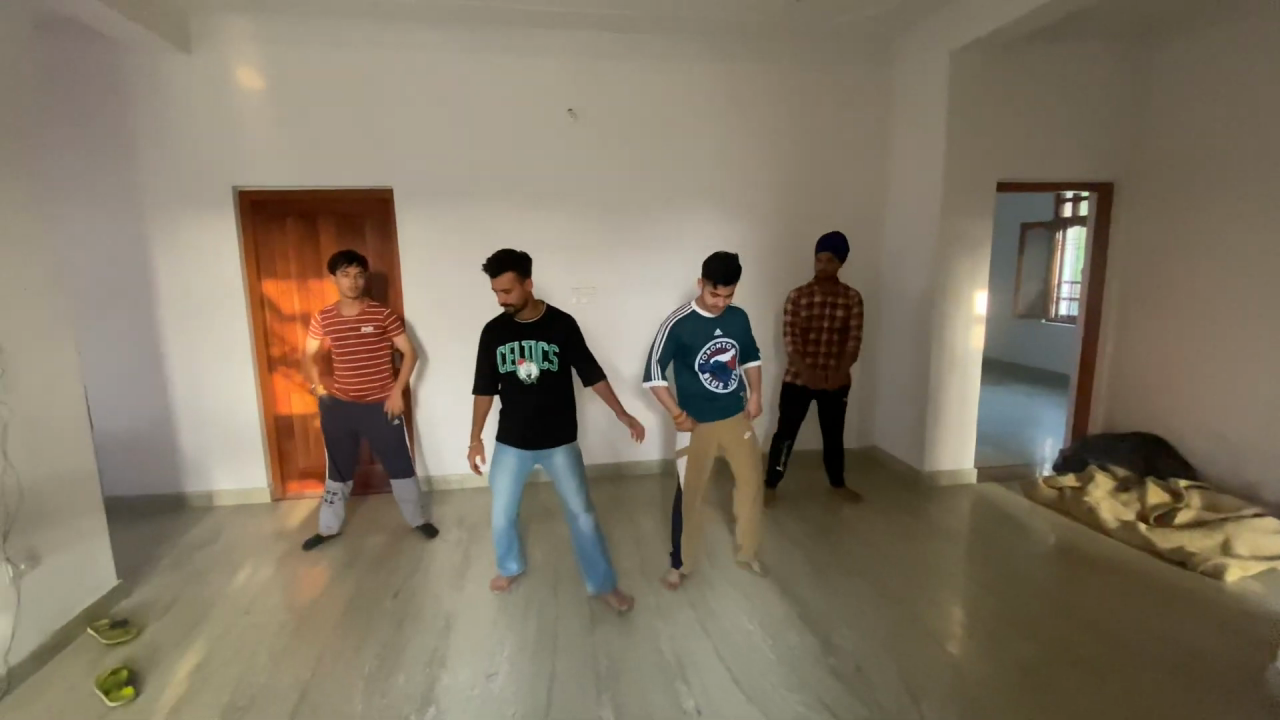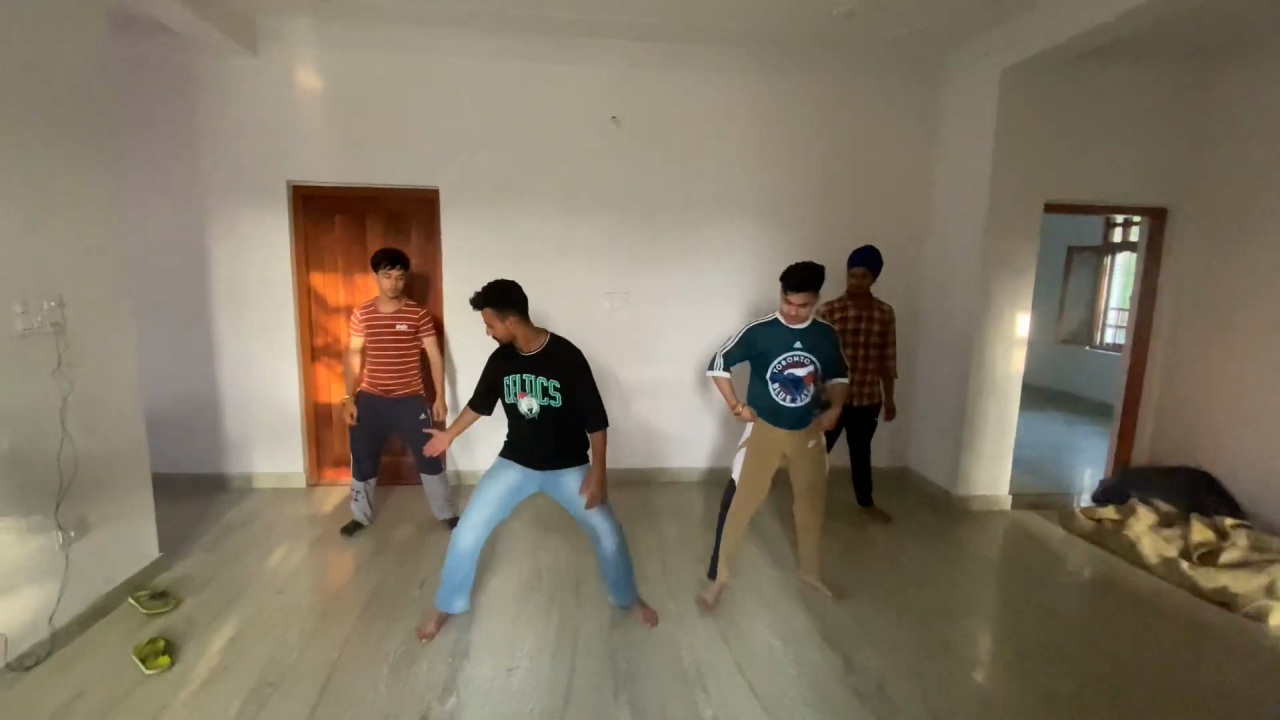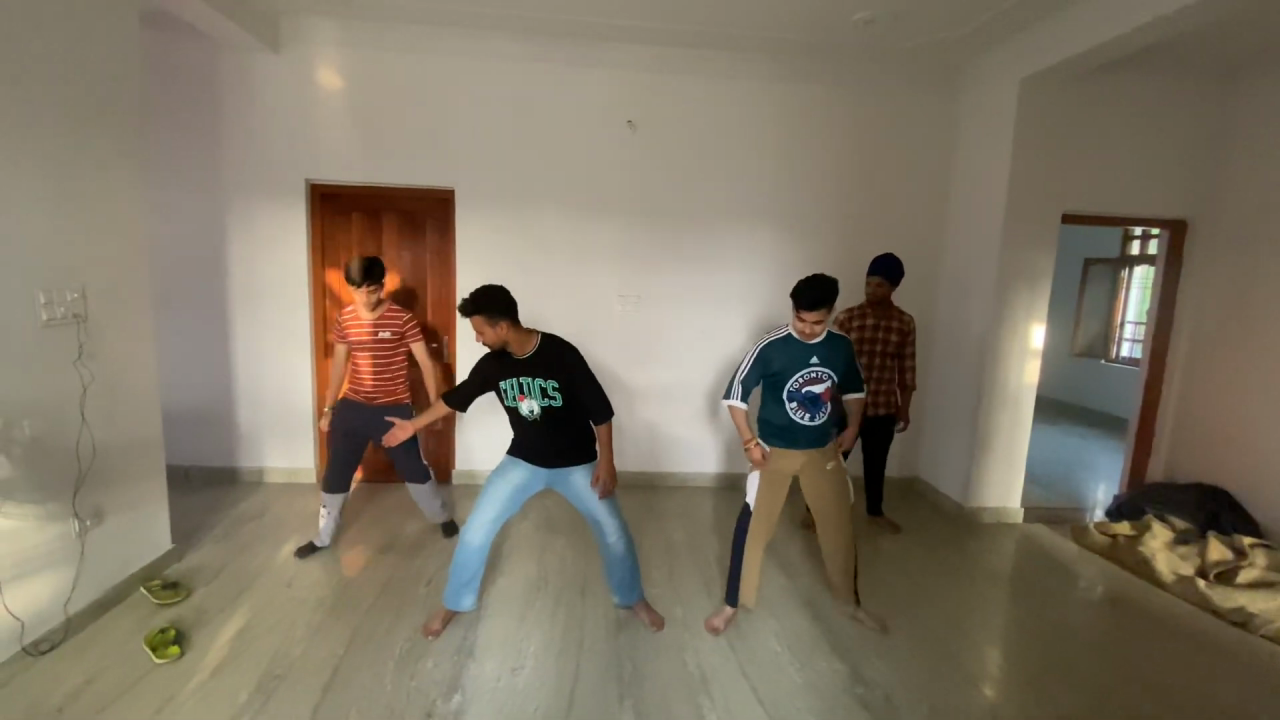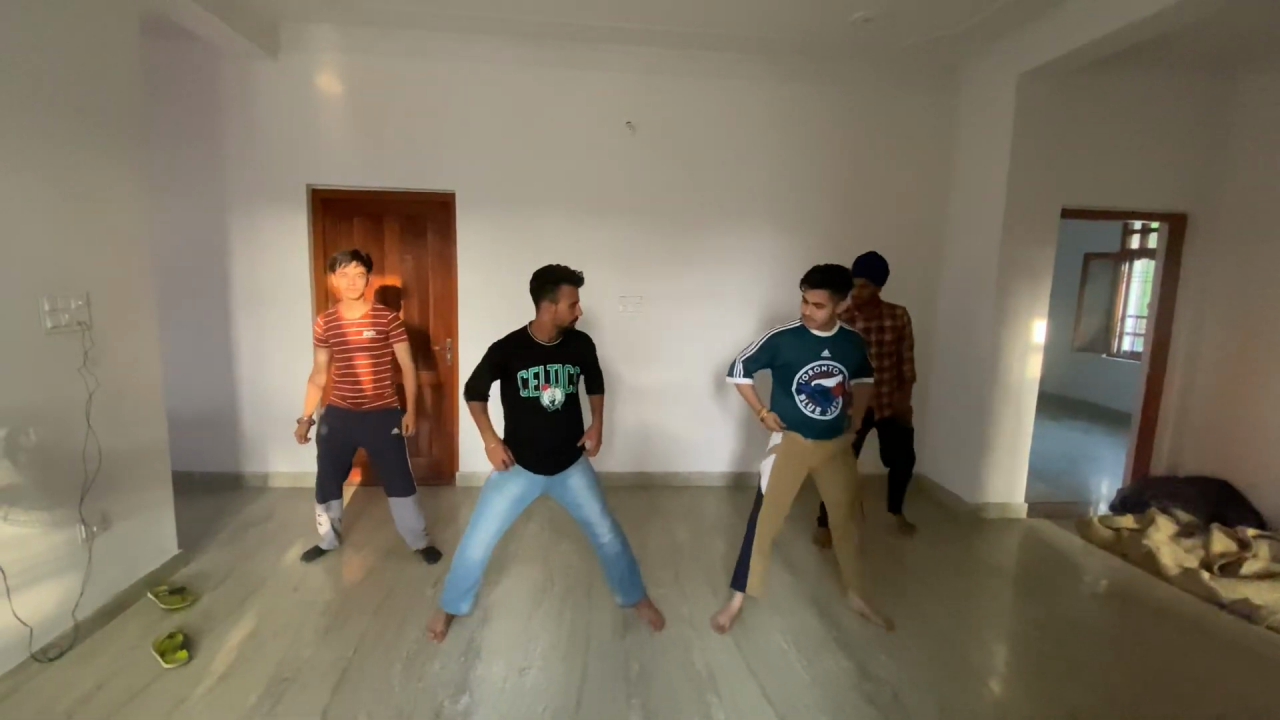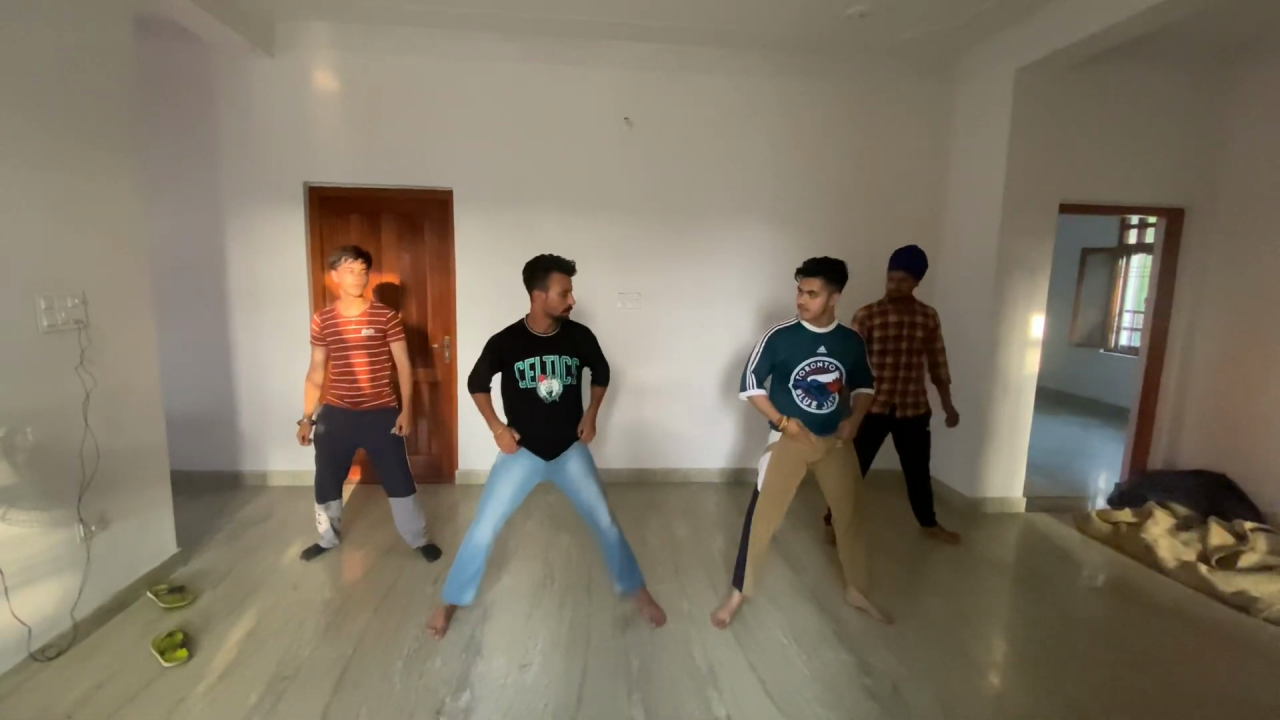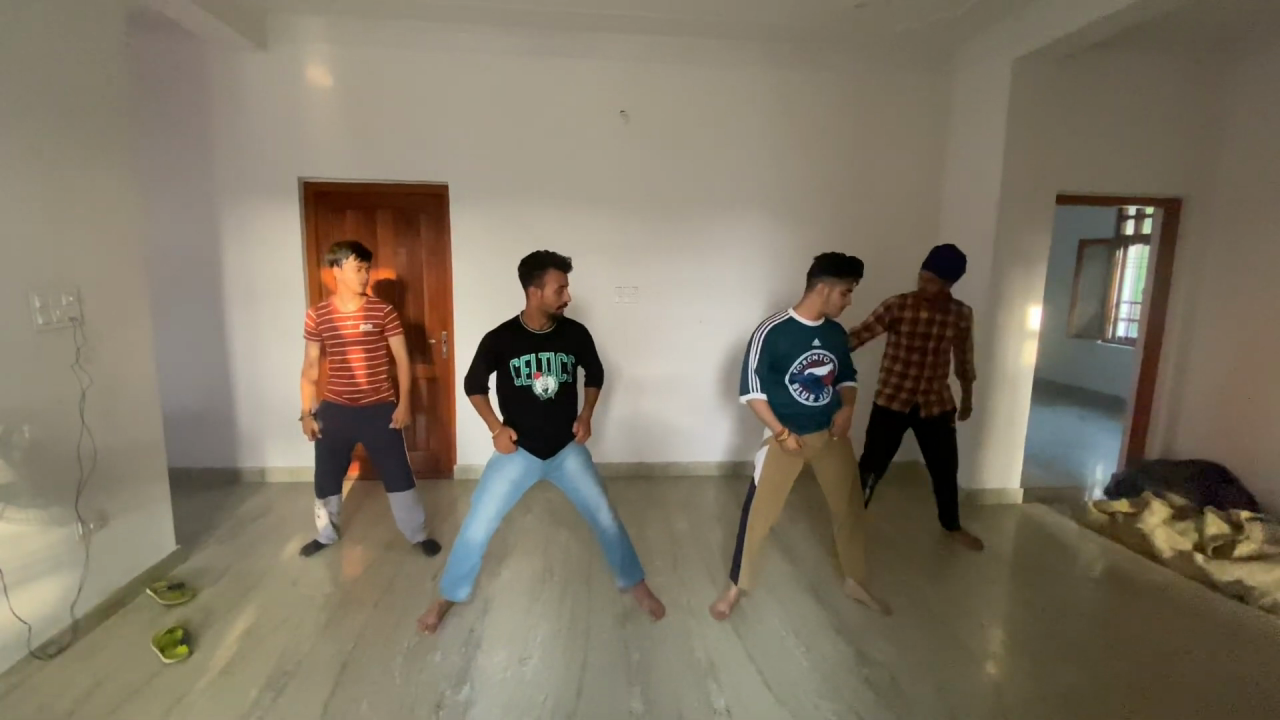
dt=0.7s
person 1, frame 1
left shoulder: (562, 325)
right shoulder: (493, 331)
left elbow: (591, 374)
right elbow: (484, 389)
left wrist: (622, 414)
right wrist: (475, 437)
left hip: (559, 441)
right hip: (511, 441)
left knee: (581, 513)
right knee: (501, 515)
left ankle: (604, 585)
right ankle: (510, 567)
person 1, frame 2
left shoulder: (567, 357)
right shoulder: (500, 360)
left elbow: (595, 419)
right elbow: (480, 402)
left wrist: (598, 473)
right wrist: (450, 433)
left hip: (568, 466)
right hip: (515, 462)
left knee: (607, 533)
right knee: (468, 532)
left ankle: (628, 598)
right ankle: (446, 606)
person 1, frame 3
left shoulder: (562, 355)
right shoulder: (492, 364)
left elbow: (600, 409)
right elbow: (457, 397)
left wrist: (606, 462)
right wrist: (413, 426)
left hip: (575, 463)
right hip: (523, 460)
left knee: (613, 531)
right knee: (477, 530)
left ankle: (633, 599)
right ankle: (454, 605)
person 1, frame 4
left shoulder: (581, 344)
right shoulder: (506, 350)
left elbow: (595, 383)
right elbow: (473, 392)
left wrist: (596, 425)
right wrist: (490, 439)
left hip: (571, 463)
right hip: (519, 465)
left knee: (606, 533)
right knee: (478, 540)
left ankle: (636, 598)
right ankle: (450, 607)
person 1, frame 5
left shoulder: (580, 336)
right shoulder: (505, 342)
left elbow: (601, 373)
right elbow: (477, 383)
left wrist: (590, 415)
right wrist: (497, 427)
left hip: (570, 449)
right hip: (521, 451)
left knee: (604, 522)
right knee: (484, 529)
left ankle: (636, 591)
right ankle: (450, 602)
person 1, frame 6
left shoulder: (576, 334)
right shoulder: (499, 339)
left elbow: (595, 374)
right elbow: (474, 384)
left wrist: (586, 415)
right wrist: (496, 428)
left hip: (567, 448)
right hip: (518, 449)
left knee: (606, 519)
right knee: (476, 529)
left ankle: (635, 584)
right ankle: (447, 597)
person 2, frame 1
left shoulder: (739, 318)
right shoulder: (677, 324)
left elbow: (751, 357)
right elbow: (654, 373)
left wrist: (755, 395)
right wrist: (677, 414)
left hip: (738, 417)
right hip: (697, 423)
left knee: (751, 482)
right knee: (690, 493)
left ankle: (747, 552)
right ankle: (680, 562)
person 2, frame 2
left shoulder: (826, 335)
right shoulder: (758, 331)
left elbow: (838, 375)
right elbow: (718, 365)
left wrist: (834, 408)
right wrist: (736, 405)
left hip: (807, 430)
right hip: (764, 428)
left knee: (811, 501)
right knee: (740, 502)
left ankle: (809, 570)
right ankle: (717, 578)
person 2, frame 3
left shoulder: (841, 347)
right shoulder: (769, 347)
left elbow: (854, 389)
right elbow: (736, 393)
left wrist: (852, 428)
right wrist: (749, 442)
left hip: (823, 451)
right hip: (775, 451)
left knee: (840, 527)
right knee: (753, 525)
left ankle: (851, 601)
right ankle: (732, 604)
person 2, frame 4
left shoulder: (853, 342)
right shoulder: (782, 337)
left elbow: (864, 377)
right elbow: (738, 370)
left wrist: (858, 410)
right wrist: (763, 413)
left hip: (836, 444)
right hip: (790, 441)
left knee: (847, 519)
right knee: (764, 517)
left ankle: (856, 595)
right ankle: (737, 598)
person 2, frame 5
left shoulder: (852, 341)
right shoulder: (778, 336)
left elbow: (864, 385)
right elbow: (750, 384)
left wrist: (855, 419)
right wrist: (781, 420)
left hip: (836, 441)
right hip: (789, 440)
left knee: (850, 516)
right knee: (761, 517)
left ankle: (855, 590)
right ankle: (737, 594)
person 2, frame 6
left shoulder: (837, 334)
right shoulder: (771, 332)
right elbow: (752, 390)
left wrist: (846, 409)
right wrist: (781, 433)
left hip: (831, 435)
right hip: (785, 437)
left knee: (849, 508)
right knee: (759, 511)
left ankle: (855, 582)
right ankle: (736, 586)
person 3, frame 1
left shoulder: (383, 314)
right shoulder: (323, 318)
left elbow: (410, 353)
right elbow: (308, 355)
left wrist: (397, 392)
right wrist: (317, 388)
left hip: (381, 405)
right hip: (341, 406)
left knee: (400, 466)
right knee: (338, 470)
left ankle: (417, 519)
right ankle: (328, 528)
person 3, frame 2
left shoulder: (419, 315)
right shoulder: (361, 314)
left elbow: (435, 357)
right elbow: (353, 357)
left wrist: (440, 398)
right wrist: (349, 397)
left hip: (410, 401)
right hip: (369, 401)
left knee: (428, 459)
right knee: (362, 462)
left ankle: (446, 513)
right ankle: (361, 516)
person 3, frame 3
left shoulder: (402, 319)
right shoulder: (344, 319)
left elbow: (425, 362)
right elbow: (338, 364)
left wrist: (436, 404)
right wrist: (328, 409)
left hip: (394, 408)
right hip: (353, 408)
left knee: (414, 469)
right knee: (335, 474)
left ankle: (443, 516)
right ankle: (322, 538)
person 3, frame 4
left shoulder: (388, 318)
right shoulder: (325, 322)
left elbow: (407, 365)
right elbow: (319, 373)
left wrist: (411, 410)
right wrist: (306, 417)
left hip: (383, 414)
right hip: (338, 415)
left knee: (399, 481)
right knee: (327, 481)
left ankle: (420, 541)
right ankle: (328, 540)
person 3, frame 5
left shoulder: (386, 316)
right shoulder: (322, 320)
left elbow: (403, 365)
right elbow: (316, 372)
left wrist: (406, 410)
right wrist: (307, 417)
left hip: (381, 414)
right hip: (336, 414)
left knee: (399, 480)
right knee: (326, 481)
left ankle: (419, 539)
right ankle: (328, 538)
person 3, frame 6
left shoulder: (383, 311)
right shoulder: (317, 315)
left elbow: (402, 358)
right elbow: (311, 367)
left wrist: (404, 403)
right wrist: (307, 412)
left hip: (380, 408)
right hip: (335, 410)
left knee: (398, 476)
right knee: (326, 479)
left ankle: (418, 534)
right ankle: (327, 534)
person 4, frame 1
left shoulder: (852, 298)
right shoulder: (797, 296)
left elbow: (854, 341)
right elbow: (791, 340)
left wrist: (840, 372)
right wrist: (806, 371)
left hip: (835, 380)
right hip: (797, 378)
left knee: (833, 434)
right knee: (785, 432)
left ankle: (838, 483)
right ankle: (770, 485)
person 4, frame 2
left shoulder: (885, 313)
right shoulder: (829, 310)
left elbow: (888, 358)
left wrist: (889, 397)
left hip: (868, 398)
left knee: (861, 452)
left ankle: (866, 502)
person 4, frame 3
left shoulder: (905, 322)
right shoulder: (847, 318)
left elbow: (907, 369)
left wrist: (905, 407)
left hip: (884, 407)
left knee: (876, 462)
left ankle: (875, 512)
person 4, frame 4
left shoulder: (900, 316)
right shoulder: (840, 321)
left elbow: (907, 360)
left wrist: (905, 398)
left hip: (892, 405)
left knee: (903, 460)
left ankle: (896, 511)
right ankle: (825, 524)
person 4, frame 5
left shoulder: (929, 316)
right shoulder: (867, 315)
left elbow: (937, 362)
left wrist: (948, 404)
left hip: (913, 407)
right hip: (872, 406)
left knee: (918, 468)
left ankle: (929, 523)
right ankle: (835, 522)
person 4, frame 6
left shoulder: (962, 314)
right shoulder: (897, 307)
left elbow: (963, 357)
right elbow: (862, 333)
left wrist: (967, 396)
left hip: (937, 404)
right hip: (892, 400)
left knee: (945, 469)
right knee: (872, 463)
left ankle: (952, 526)
